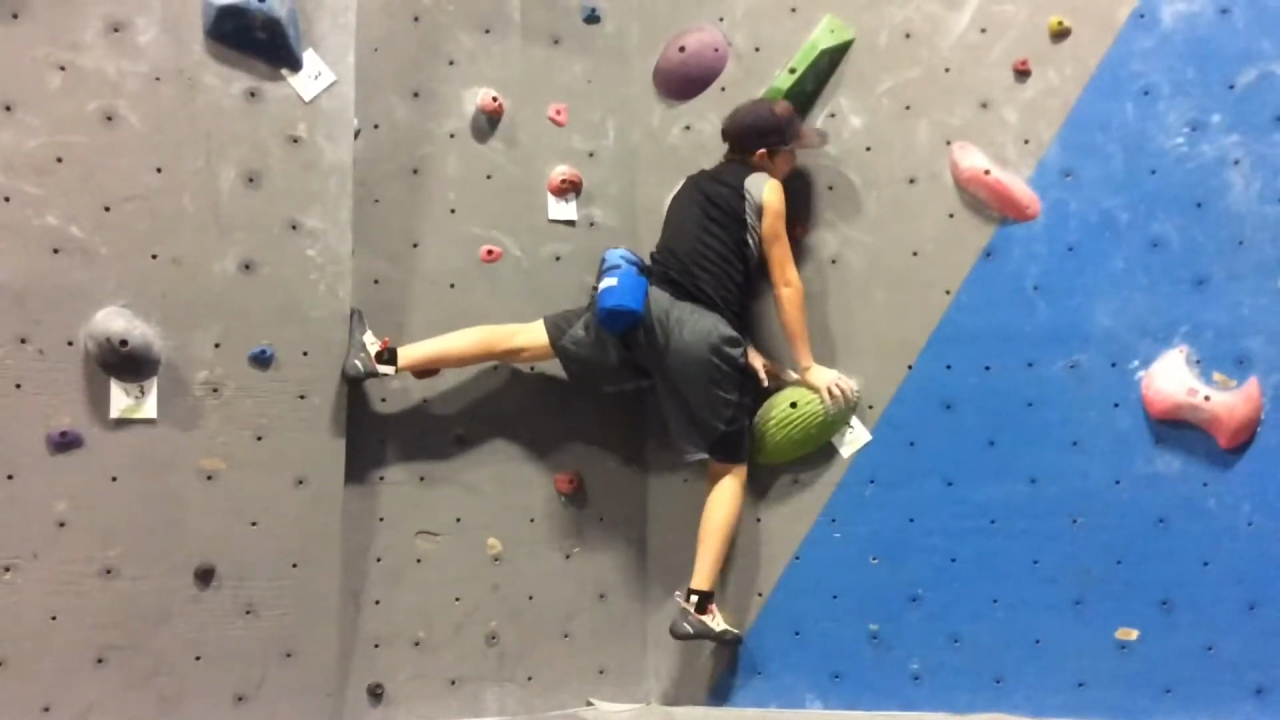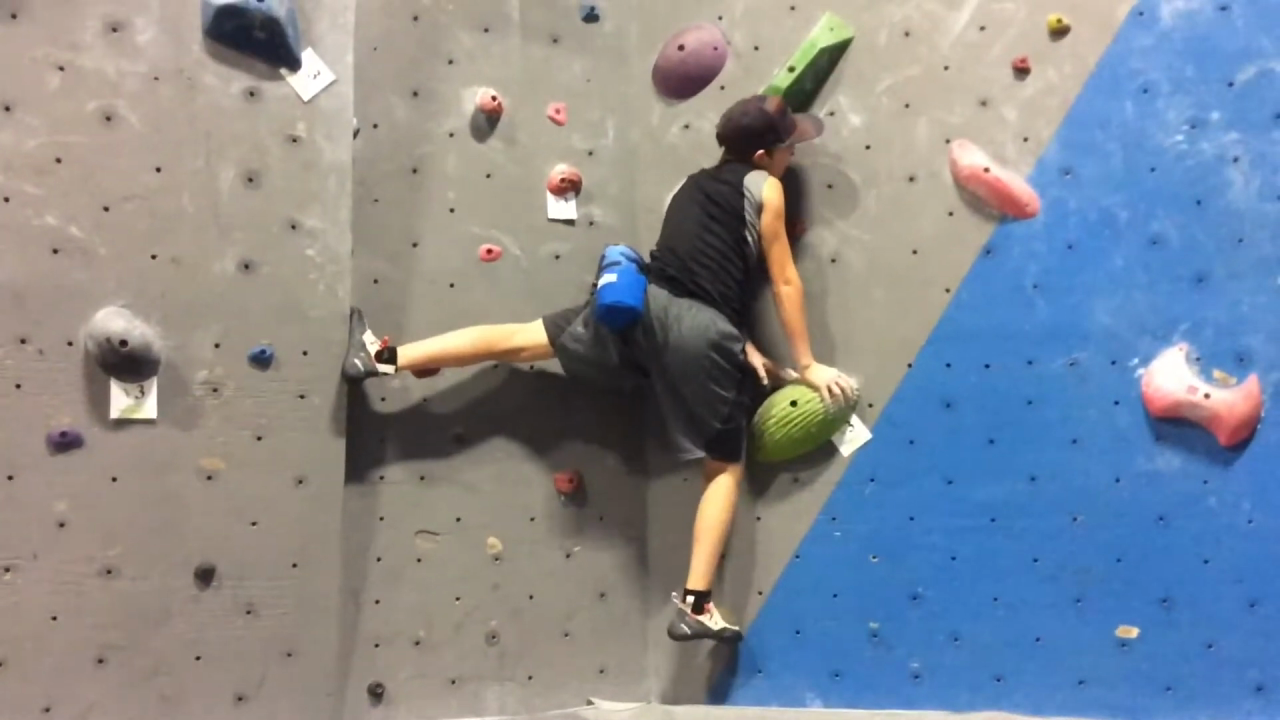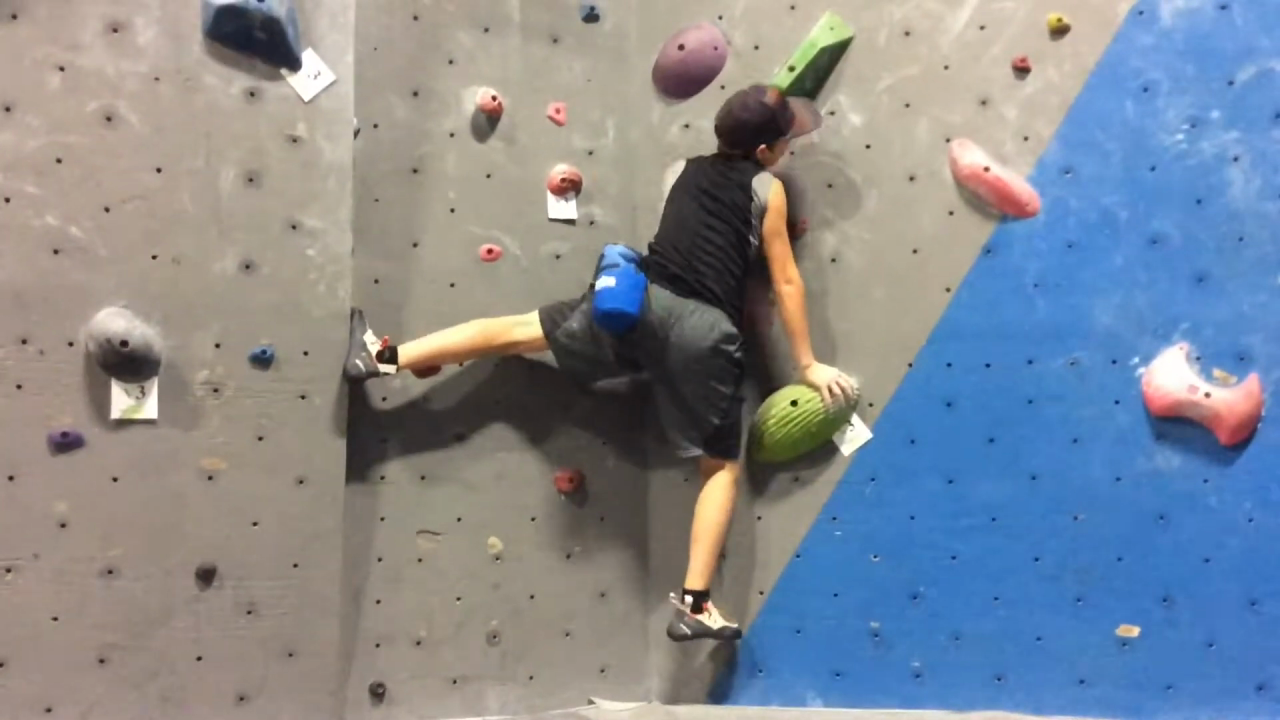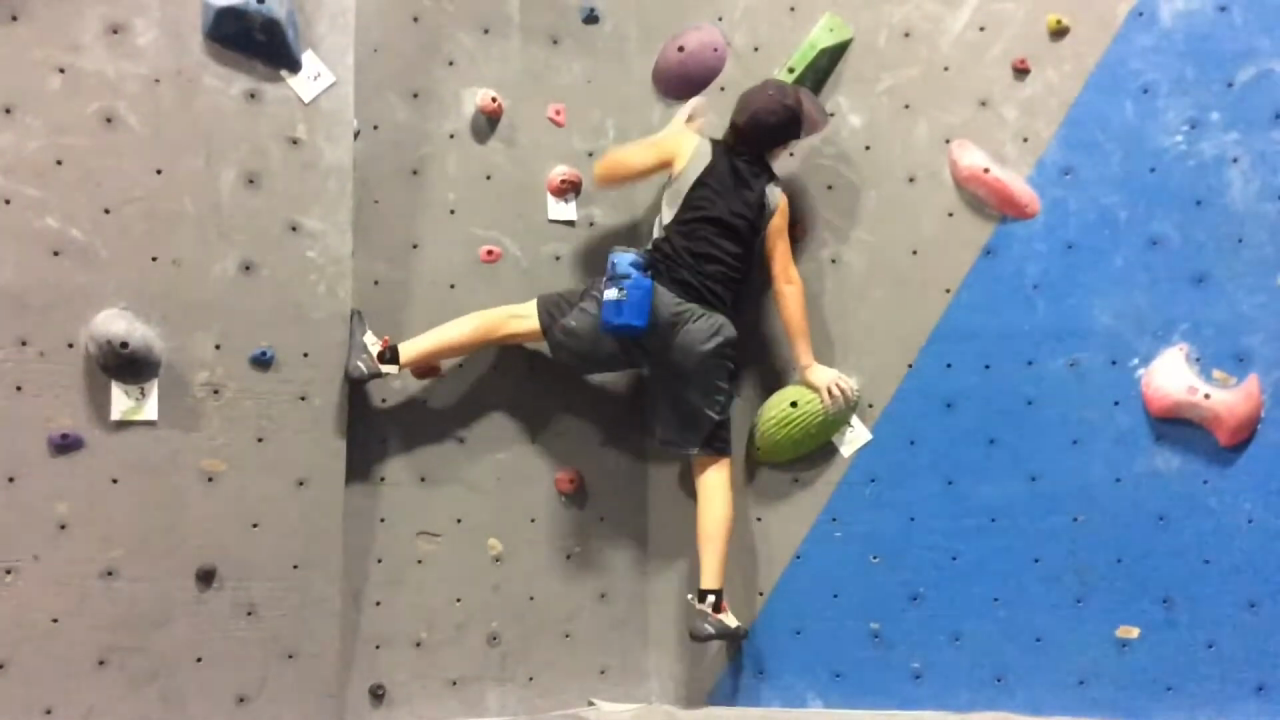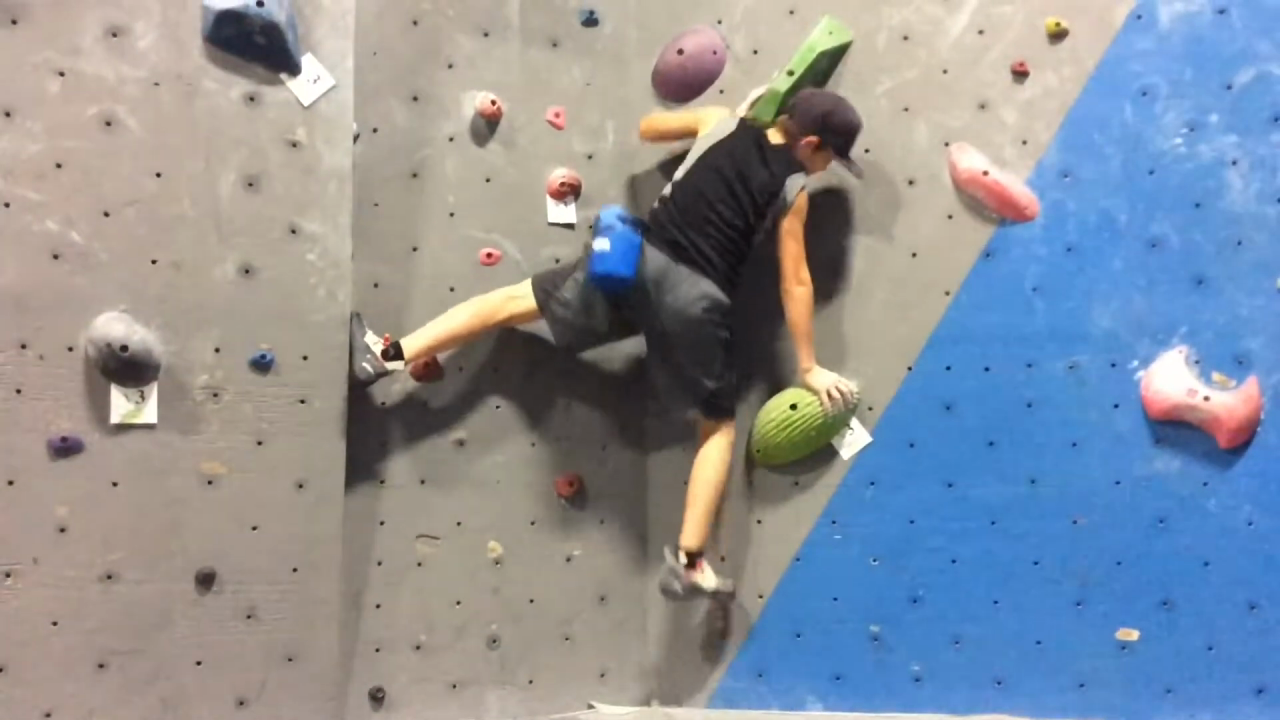
dt=0.3s
person 1, frame 1
left shoulder: (693, 184)
right shoulder: (766, 189)
right elbow: (785, 284)
left wrist: (744, 350)
right wrist: (807, 366)
left hip: (646, 304)
right hip: (704, 337)
left knee: (518, 339)
right knee: (730, 472)
left ankle: (382, 356)
right ankle: (698, 605)
person 1, frame 2
left shoulder: (695, 184)
right shoulder: (766, 187)
right elbow: (784, 282)
left wrist: (742, 347)
right wrist: (806, 365)
left hip: (645, 301)
right hip: (703, 334)
left knee: (519, 339)
right knee: (725, 471)
left ankle: (381, 356)
right ankle: (695, 605)
person 1, frame 3
left shoulder: (683, 172)
right shoulder: (768, 190)
right elbow: (786, 282)
right wrist: (808, 365)
left hip: (641, 298)
right hip: (704, 331)
left knee: (516, 330)
right knee: (721, 469)
left ankle: (383, 355)
right ankle: (694, 604)
person 1, frame 4
left shoulder: (692, 148)
right shoulder: (773, 195)
left elbow: (604, 170)
right elbow: (786, 282)
right wrist: (807, 366)
left hip: (644, 297)
right hip: (705, 333)
left knee: (512, 319)
right knee: (713, 465)
left ankle: (383, 356)
right ankle: (711, 602)
person 1, frame 5
left shoulder: (723, 123)
right shoulder: (793, 188)
left elbow: (647, 127)
right elbow: (795, 284)
right wrist: (809, 369)
left hip: (638, 260)
right hip: (696, 300)
left knee: (511, 301)
right knee: (719, 428)
left ankle: (387, 354)
right ankle: (689, 558)
